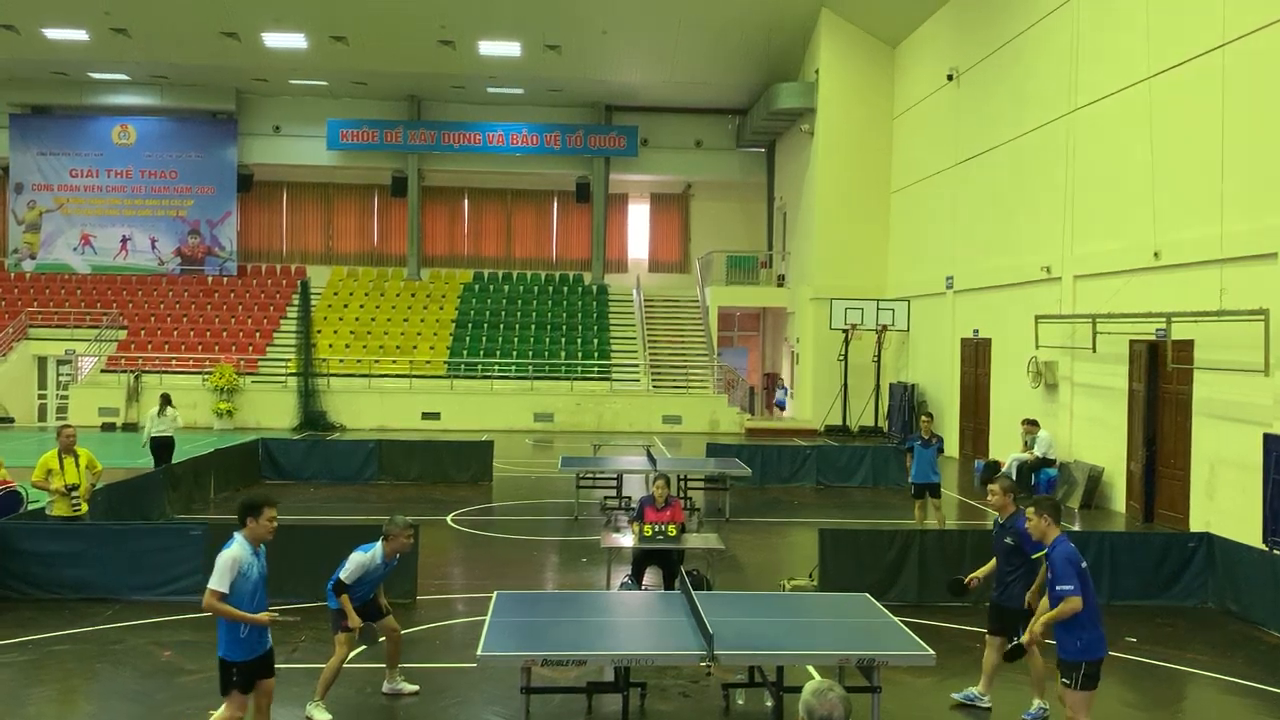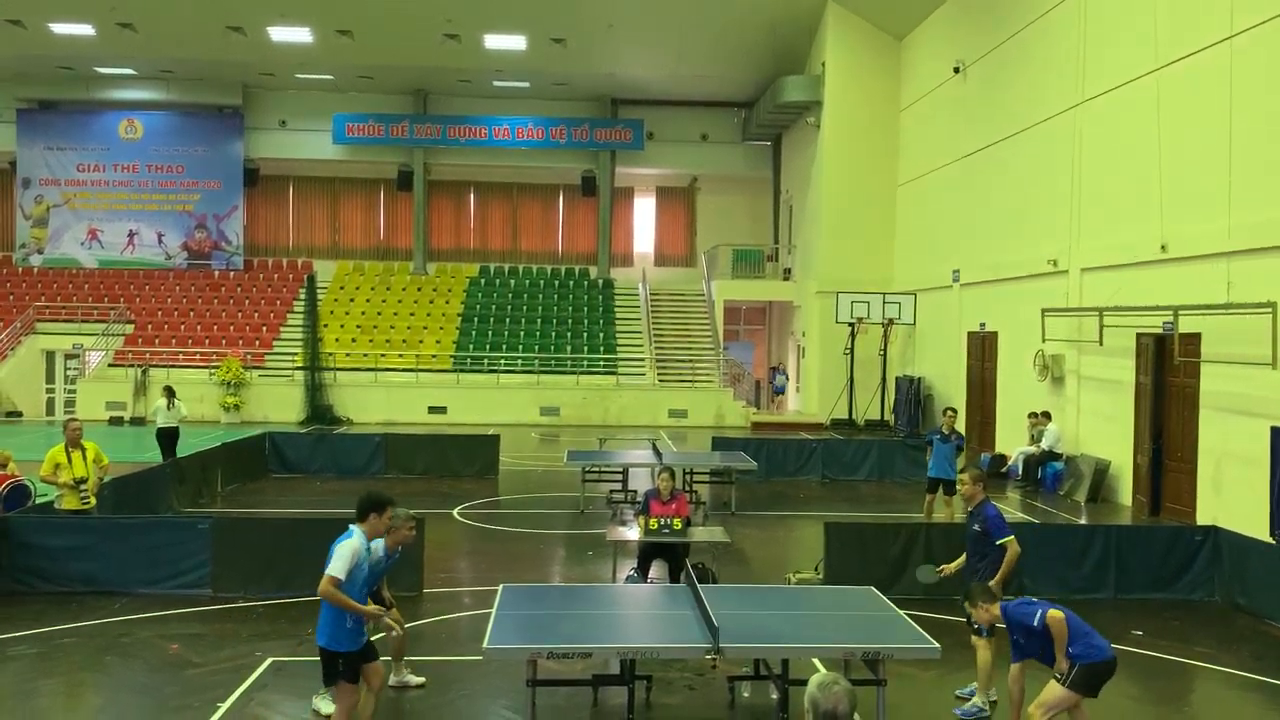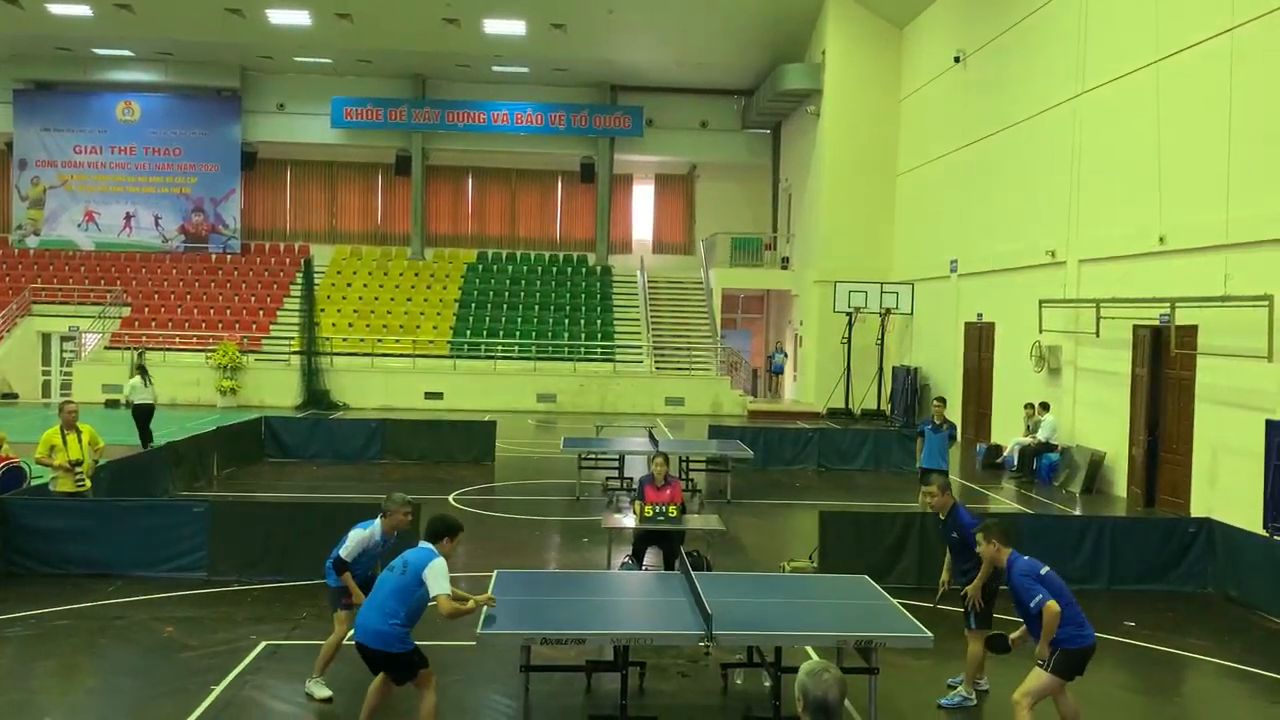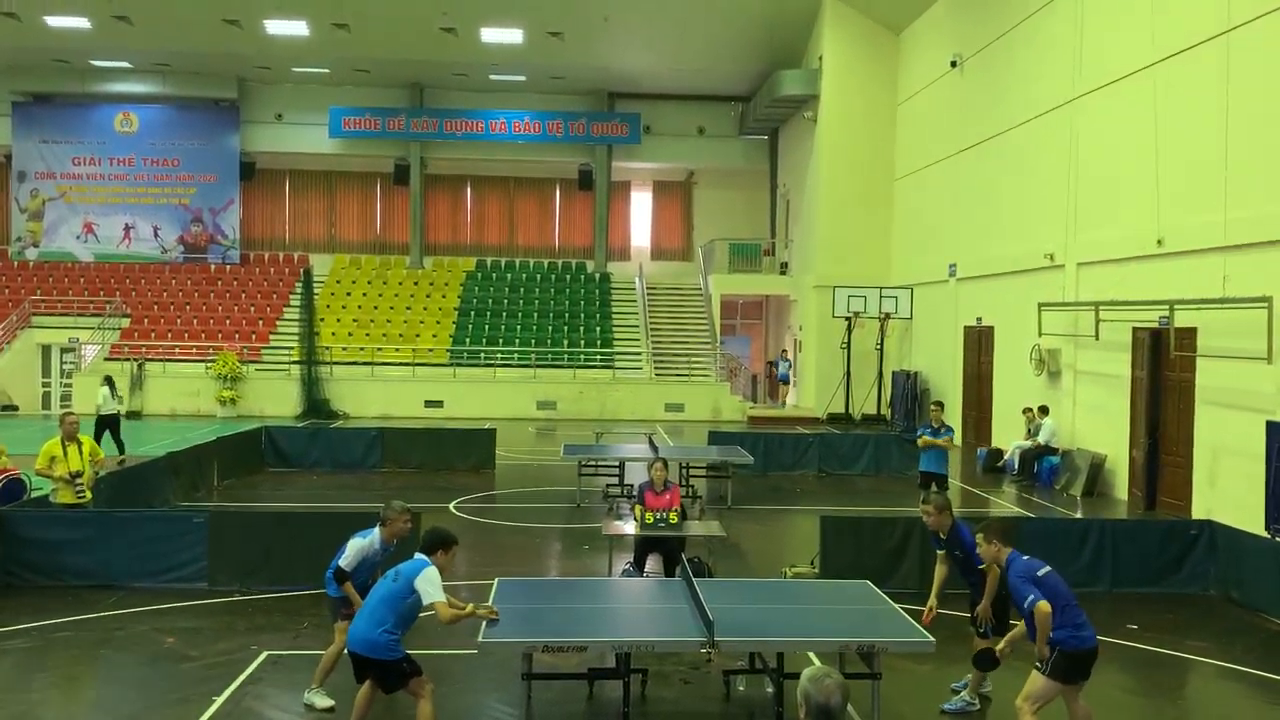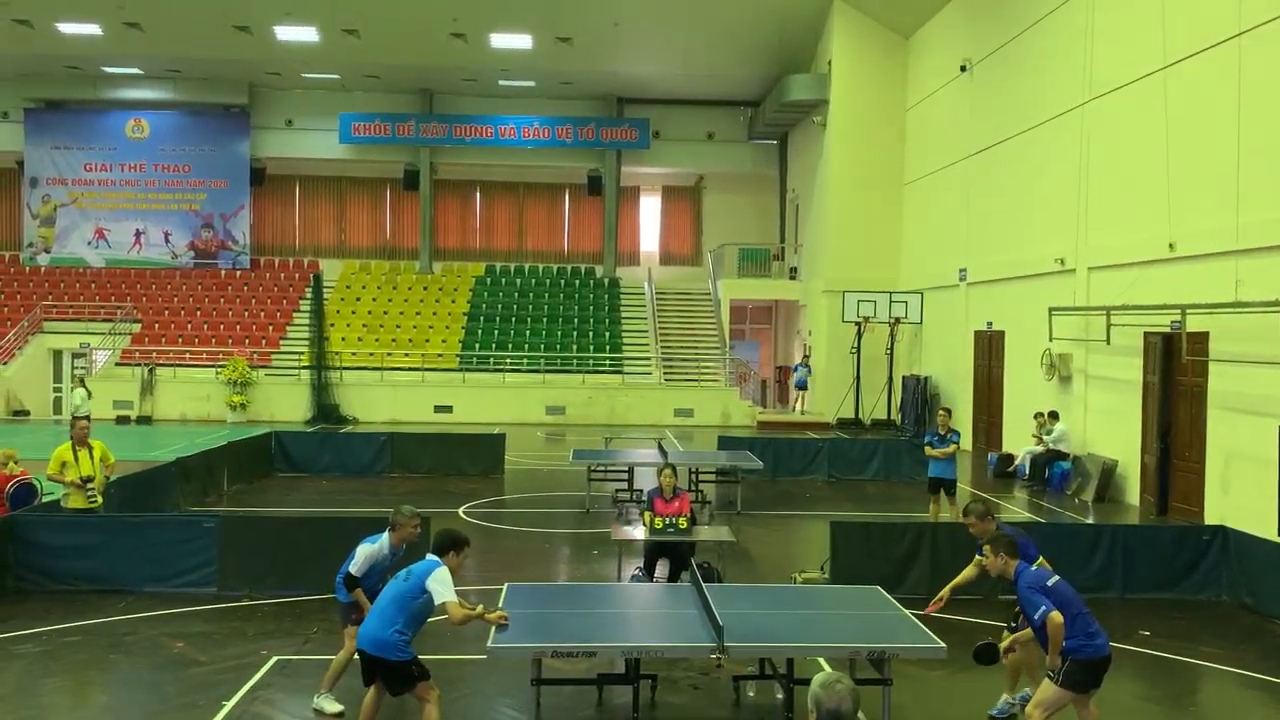
dt=0.7s
person 1, frame 1
left shoulder: (1022, 527)
right shoulder: (998, 523)
left elbow: (1046, 561)
left wrist: (1033, 591)
right wrist: (981, 572)
left hip: (1018, 601)
right hip: (1000, 596)
left knee: (1027, 649)
right knee: (993, 642)
right ankle: (982, 693)
person 1, frame 2
left shoulder: (990, 514)
right shoulder: (972, 512)
left elbow: (1014, 549)
left wrist: (998, 580)
right wrist: (953, 566)
left hip: (986, 586)
right hip: (974, 584)
left knee: (980, 640)
right knee: (983, 637)
right ankle: (985, 687)
person 1, frame 3
left shoulder: (965, 520)
right shoulder: (942, 514)
left wrist: (977, 585)
right wrist: (947, 571)
left hip: (981, 582)
right hip: (967, 579)
left knee: (974, 634)
right knee: (975, 632)
left ankle: (967, 692)
right ankle: (978, 677)
person 1, frame 4
left shoulder: (966, 537)
right shoulder: (938, 533)
left elbow: (993, 571)
right elbow: (943, 562)
left wrist: (986, 604)
right wrist: (934, 596)
left hip: (992, 592)
right hip: (976, 589)
left knee: (984, 642)
right knee: (978, 636)
left ankle: (970, 697)
right ankle: (980, 680)
person 1, frame 5
left shoulder: (1014, 541)
right shoulder: (988, 539)
left elbow: (1045, 570)
right elbow: (974, 567)
right wrist: (949, 587)
left ankle: (1010, 697)
person 2, frame 1
left shoulder: (259, 550)
right shoulder: (231, 555)
right elbow: (209, 603)
right wrist: (251, 619)
left hip: (260, 644)
right hip: (237, 649)
left knee: (264, 699)
person 2, frame 2
left shoulder: (362, 545)
right shoulder: (350, 545)
right elbow: (324, 589)
left wrist: (381, 617)
right wrist: (362, 610)
left hip: (355, 634)
right hip: (338, 638)
left knee: (376, 681)
right knee: (348, 701)
person 2, frame 3
left shoulder: (412, 555)
right shoulder: (435, 561)
right elbow: (446, 609)
left wrist: (472, 598)
right wrist: (470, 608)
left hip: (363, 631)
right hip: (389, 637)
left knee: (387, 675)
right knee: (428, 685)
person 2, frame 4
left shoulder: (408, 567)
right shoulder: (427, 570)
left elbow: (440, 598)
right elbow: (445, 616)
left wrist: (476, 611)
right wrist: (468, 613)
left hip: (356, 640)
right hip: (380, 644)
left knee: (373, 681)
right knee: (424, 692)
person 2, frame 5
left shoulder: (420, 568)
right shoulder: (438, 570)
left elbow: (452, 601)
right elbow: (456, 617)
left wrist: (487, 617)
right wrist: (478, 614)
left hip: (365, 640)
right hip: (390, 645)
left knee: (379, 687)
right knee: (430, 697)
person 3, frame 1
left shoulder: (393, 555)
right shoulder: (364, 556)
right elbow: (338, 587)
left wrist: (380, 596)
right wrist: (351, 616)
left hip: (365, 598)
right hip: (342, 601)
left knee: (394, 632)
right knee: (343, 652)
left ankle: (392, 682)
person 3, frame 2
left shoulder: (396, 548)
right shoulder: (369, 549)
left wrist: (383, 590)
left hip: (369, 591)
left knee: (398, 624)
left ankle: (399, 674)
right ankle: (322, 696)
person 3, frame 3
left shoulder: (391, 533)
right shoulder: (363, 533)
right elbow: (339, 565)
left wrist: (377, 579)
right wrist: (356, 593)
left hip: (362, 576)
right hip: (340, 579)
right knee: (342, 630)
right ankle: (314, 680)
person 3, frame 4
left shoulder: (390, 541)
right shoulder: (362, 542)
right elbow: (339, 574)
right wrist: (357, 602)
left hip: (363, 586)
right hip: (340, 589)
right knee: (343, 640)
right ankle: (313, 691)
person 3, frame 5
left shoulder: (399, 545)
right shoulder: (372, 547)
right elbow: (350, 580)
right wrist: (367, 607)
left hip: (373, 591)
right hip: (351, 594)
right knee: (352, 646)
right ankle: (322, 696)
person 4, frame 1
left shoulder: (1061, 555)
right shoulder: (1059, 551)
left elbow: (1073, 604)
right elbow: (1052, 598)
left wrist: (1043, 621)
right wrist: (1032, 629)
left hip: (1081, 647)
right hip: (1074, 644)
right knee: (1067, 699)
person 4, frame 2
left shoulder: (1014, 611)
right shoulder: (1015, 630)
left elbow: (1057, 617)
right elbow: (1015, 679)
left wrist: (1061, 659)
left hip: (1090, 658)
right hip: (1100, 657)
right knee: (1070, 702)
person 4, frame 3
left shoulder: (1019, 573)
right shoulder: (1024, 564)
left elbow: (1052, 610)
left wrist: (1043, 645)
right wrist: (1021, 634)
left hip: (1068, 644)
right hip: (1081, 640)
left knee: (1022, 701)
right knee: (1057, 690)
person 4, frame 4
left shoulder: (1016, 573)
right shoulder: (1026, 563)
left elbow: (1044, 610)
left wrist: (1041, 646)
right wrist: (1007, 641)
left hip: (1066, 647)
right hip: (1085, 642)
right knee: (1072, 697)
person 4, frame 5
left shoulder: (1026, 584)
right shoulder: (1036, 573)
left elbow: (1056, 621)
left wrist: (1053, 657)
right wrist: (1014, 639)
left hip: (1080, 655)
right hip: (1097, 650)
right knee: (1081, 703)
